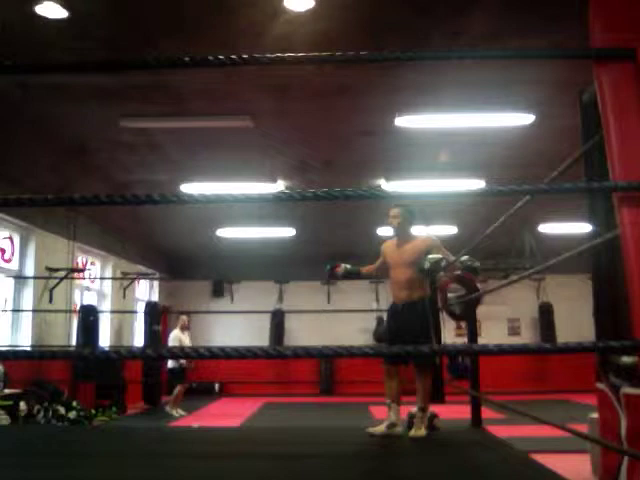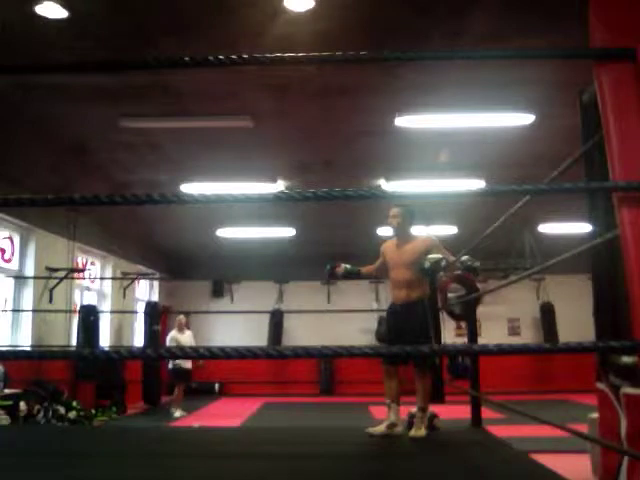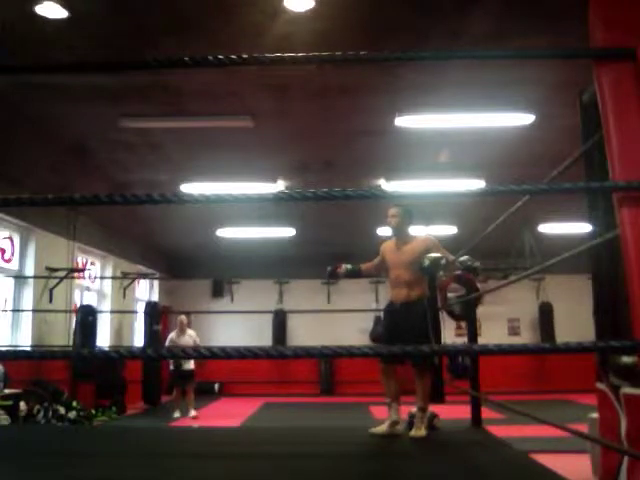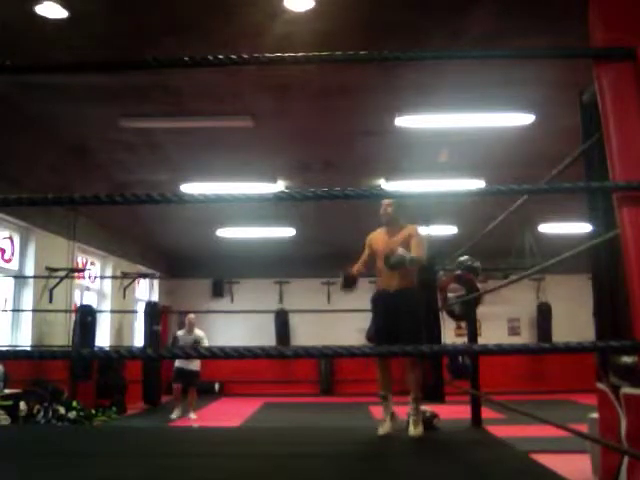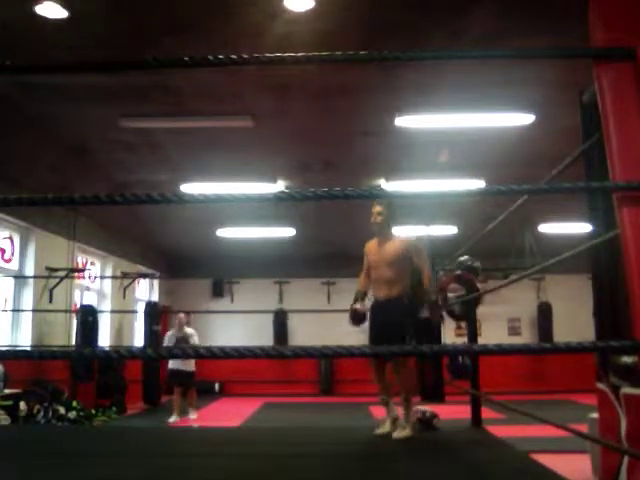
dt=0.5s
person 1, frame 1
left shoulder: (427, 243)
right shoulder: (387, 247)
left elbow: (452, 262)
right elbow: (377, 269)
right wrist: (348, 271)
left hip: (418, 309)
right hip: (396, 309)
left knee: (422, 366)
right knee: (390, 365)
left ankle: (420, 420)
right ankle: (393, 420)
person 1, frame 2
left shoulder: (426, 243)
right shoulder: (386, 247)
left elbow: (452, 262)
right elbow: (377, 270)
right wrist: (348, 271)
left hip: (417, 309)
right hip: (395, 310)
left knee: (421, 366)
right knee: (390, 366)
left ankle: (421, 421)
right ankle: (393, 420)
person 1, frame 3
left shoulder: (426, 243)
right shoulder: (386, 248)
left elbow: (452, 261)
right elbow: (375, 268)
right wrist: (348, 270)
left hip: (416, 308)
right hip: (393, 308)
left knee: (421, 365)
right knee: (387, 365)
left ankle: (421, 420)
right ankle: (394, 419)
person 1, frame 4
left shoulder: (412, 232)
right shoulder: (372, 238)
left elbow: (420, 257)
right elbow: (363, 262)
left wrist: (404, 257)
right wrist: (353, 273)
left hip: (407, 298)
right hip: (383, 298)
left knee: (412, 355)
right knee: (382, 356)
left ankle: (415, 413)
right ankle: (387, 413)
person 1, frame 5
left shoulder: (405, 243)
right shoulder: (369, 247)
left elbow: (425, 270)
left wrist: (429, 302)
right wrist: (358, 300)
left hip: (399, 305)
right hip: (378, 307)
left knee: (399, 361)
right knee: (377, 363)
left ankle: (407, 419)
right ankle: (390, 416)
person 2, frame 1
left shoulder: (186, 333)
right shoulder: (175, 334)
right wrist: (180, 361)
left hip: (182, 365)
right hip: (176, 365)
left knee: (182, 387)
right knee: (181, 386)
left ankle: (176, 408)
right ankle: (170, 406)
person 2, frame 2
left shoulder: (189, 334)
right shoulder: (173, 335)
right wrist: (174, 362)
left hip: (187, 365)
right hip: (177, 365)
left knee: (183, 388)
right knee: (179, 387)
left ankle: (175, 407)
right ankle: (177, 409)
person 2, frame 3
left shoulder: (192, 334)
right shoulder: (172, 336)
left elbow: (197, 347)
right wrist: (172, 361)
left hip: (189, 366)
right hip: (177, 366)
left knee: (189, 389)
right knee: (177, 389)
left ankle: (191, 410)
right ankle: (177, 410)
person 2, frame 4
left shoulder: (200, 334)
right shoulder: (179, 334)
left wrist: (197, 347)
right wrist: (175, 345)
left hip: (193, 366)
right hip: (180, 365)
left knee: (192, 389)
right knee: (176, 387)
left ankle: (191, 412)
right ankle: (177, 408)
person 2, frame 5
left shoulder: (191, 333)
right shoulder: (170, 334)
left wrist: (187, 342)
right wrist: (174, 344)
left hip: (188, 366)
right hip: (174, 366)
left knee: (191, 389)
right knee: (177, 390)
left ankle: (192, 410)
right ankle: (176, 414)
